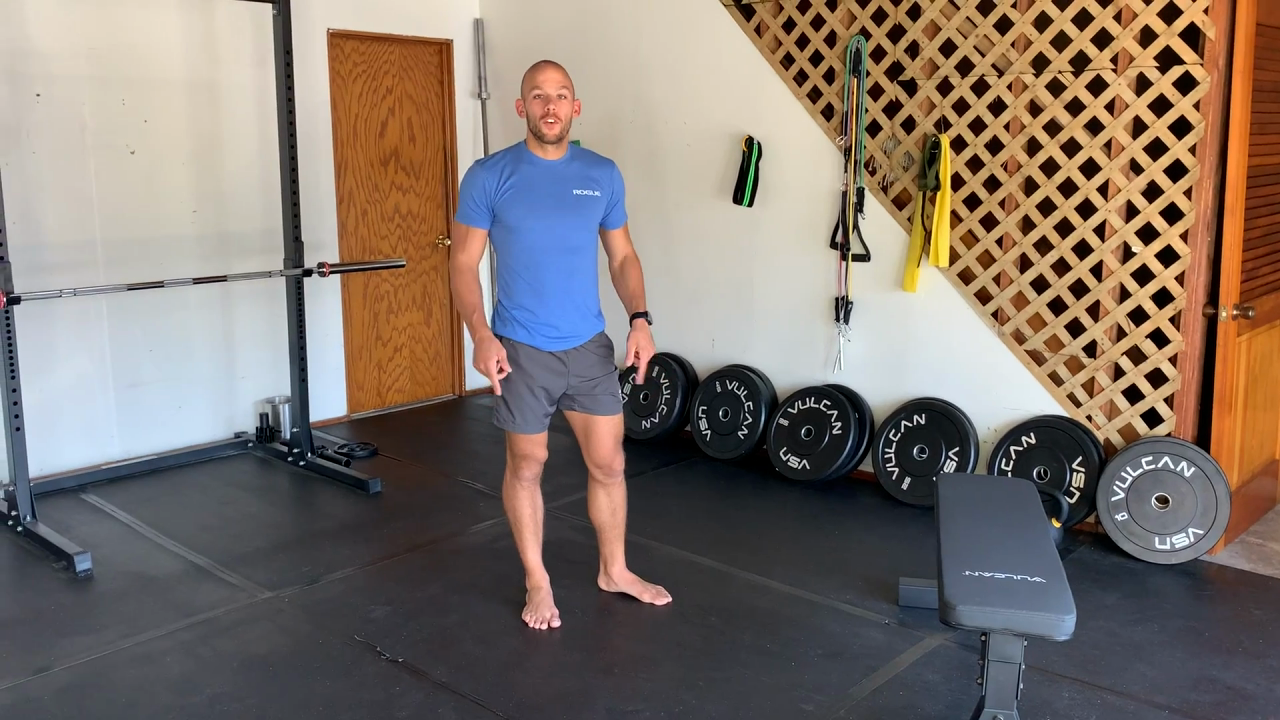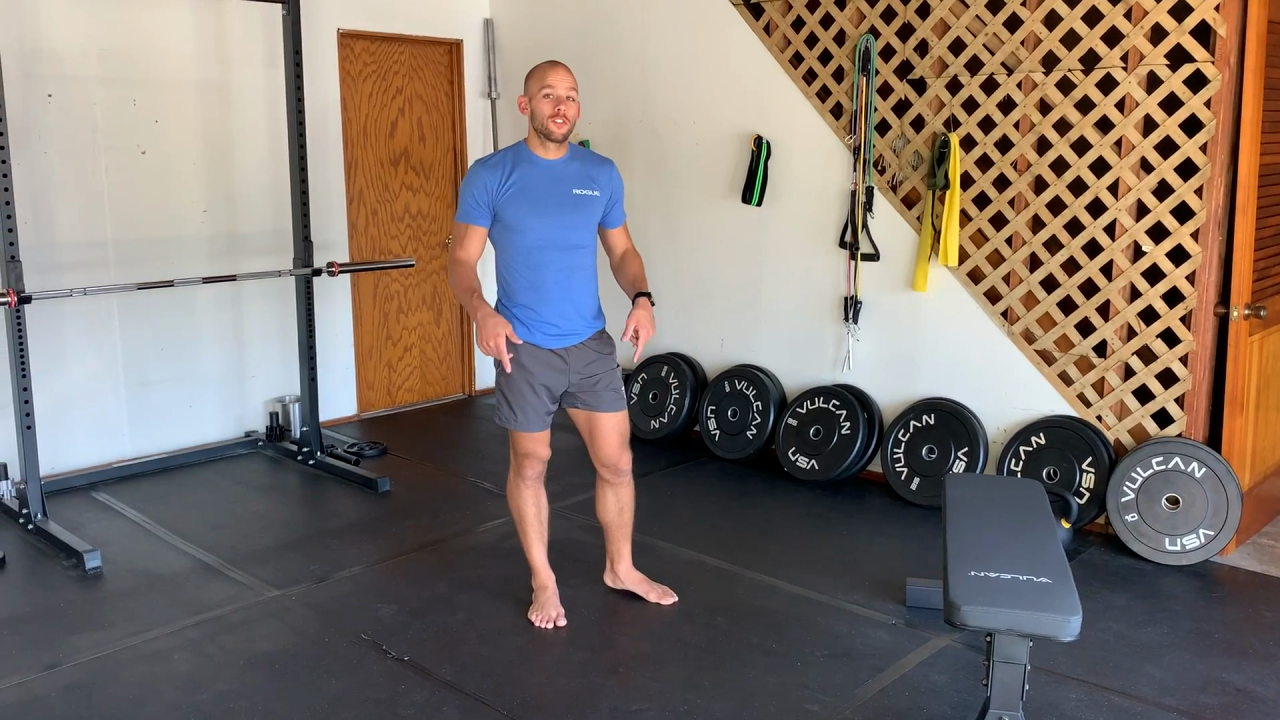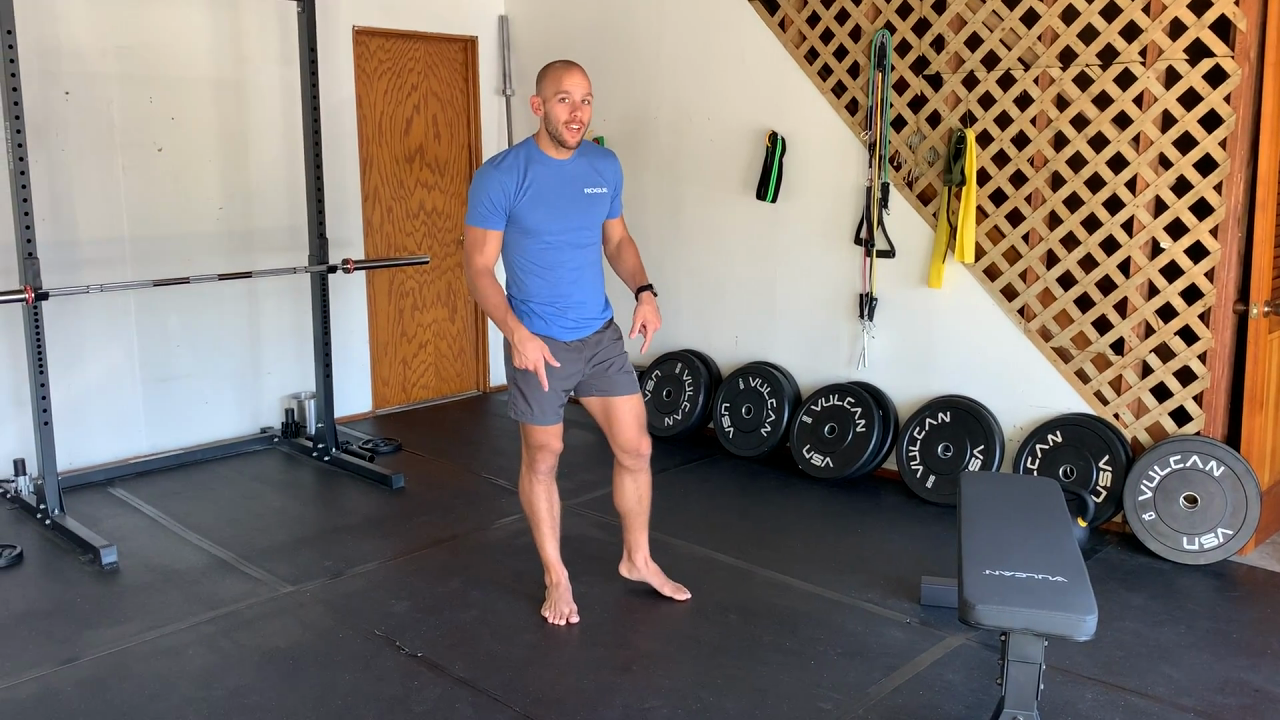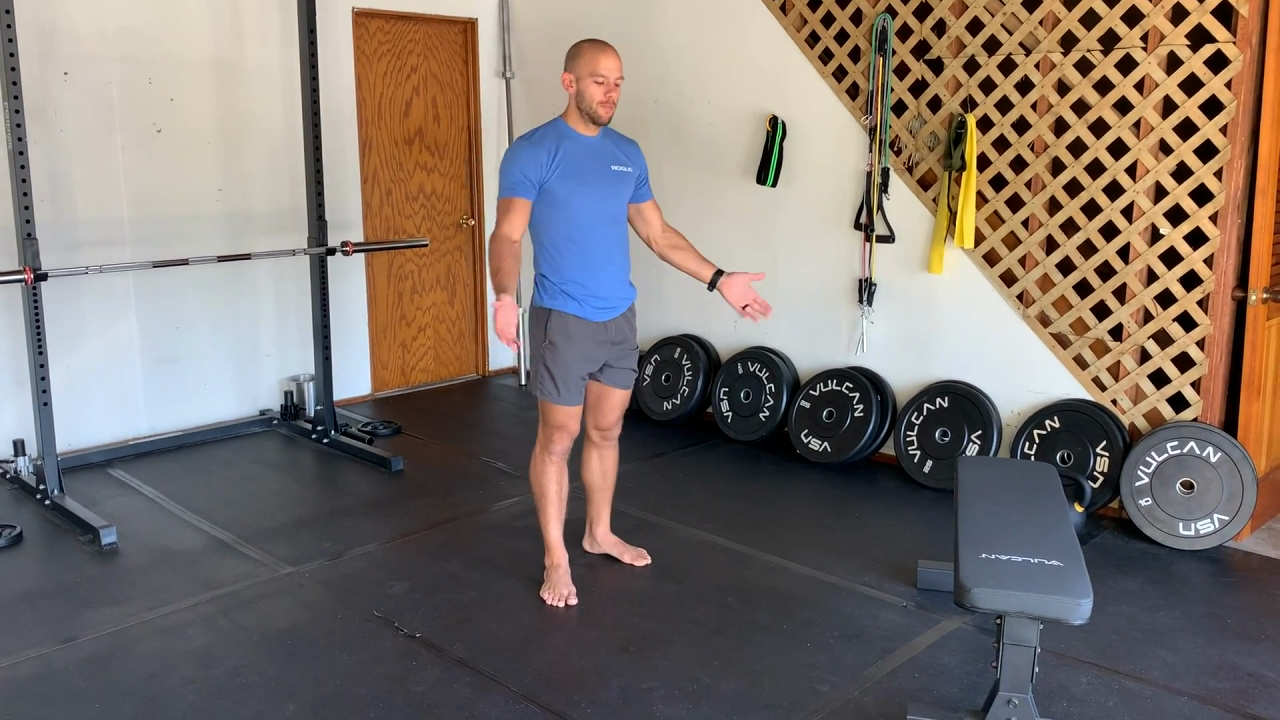
dt=0.7s
person 1, frame 1
left shoulder: (603, 174)
right shoulder: (489, 176)
left elbow: (623, 255)
right elbow: (464, 262)
left wrist: (640, 319)
right wrist: (481, 334)
left hip: (590, 346)
right hip: (522, 350)
left knee: (609, 464)
right knee: (526, 467)
left ankle: (614, 570)
right ankle: (537, 582)
person 1, frame 2
left shoulder: (602, 172)
right shoulder: (489, 176)
left elbow: (621, 248)
right elbow: (461, 258)
left wrist: (641, 299)
right wrist: (481, 312)
left hip: (591, 344)
right hip: (525, 349)
left knee: (617, 462)
right knee: (530, 466)
left ankle: (621, 568)
right ankle: (543, 581)
person 1, frame 3
left shoulder: (605, 165)
right shoulder: (499, 176)
right elbow: (479, 265)
left wrist: (644, 291)
right wrist: (517, 333)
left hip: (601, 335)
right hip: (538, 342)
left knee: (636, 448)
right knee: (542, 459)
left ankle: (637, 559)
right ankle: (556, 577)
person 1, frame 4
left shoulder: (628, 153)
right shoulder: (532, 152)
left elbow: (657, 233)
right elbow: (508, 235)
left wrist: (719, 279)
right wrist: (505, 296)
left hip: (620, 318)
right hip: (564, 320)
left knee: (606, 433)
right knee: (558, 439)
left ankle: (600, 533)
right ankle: (556, 558)
